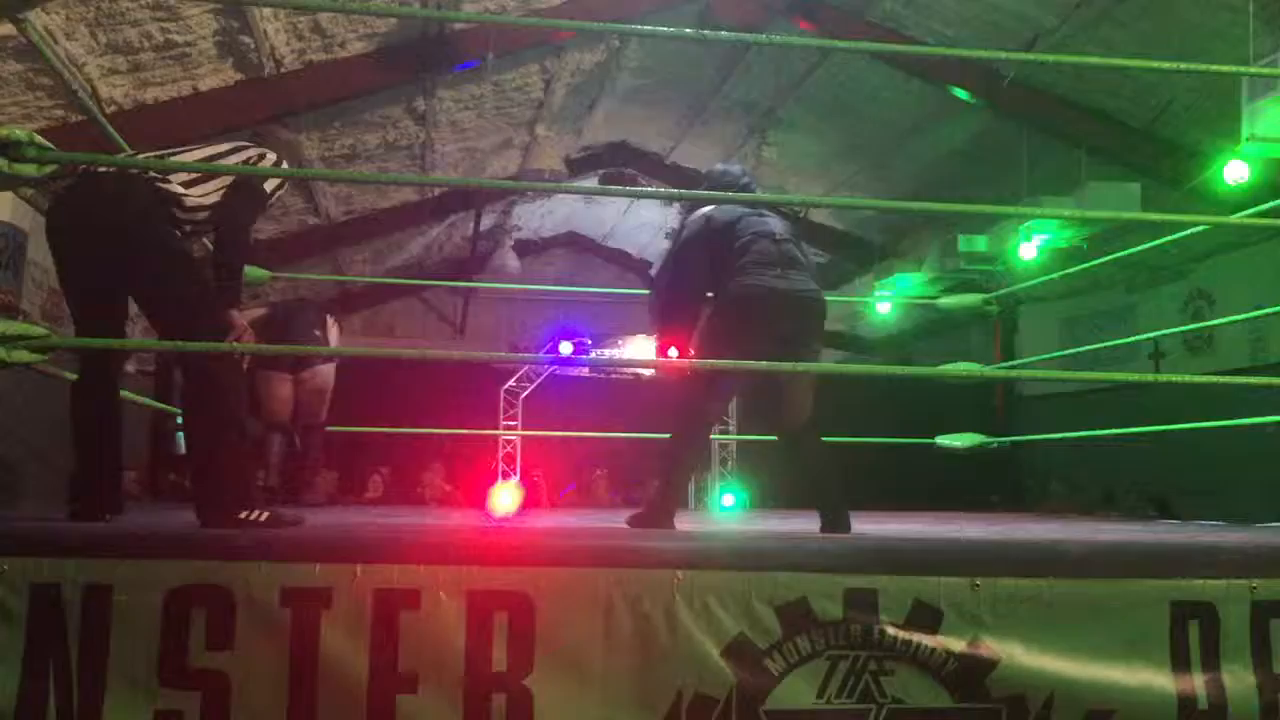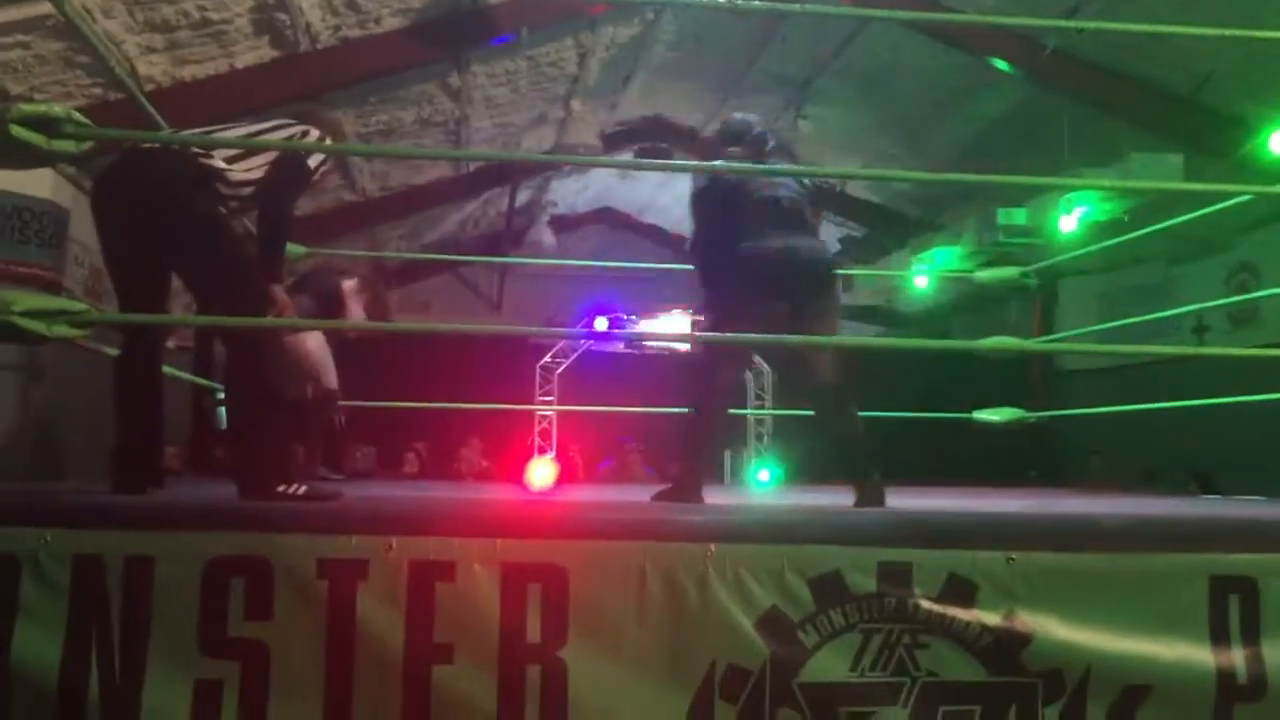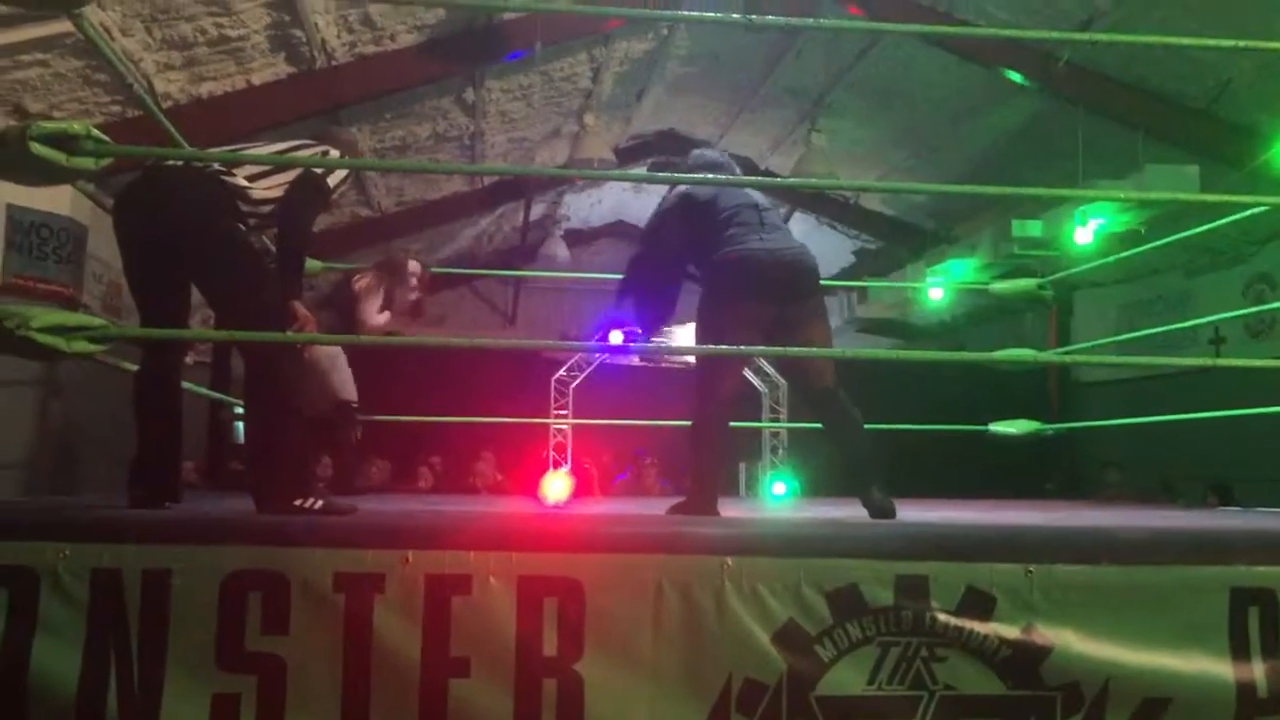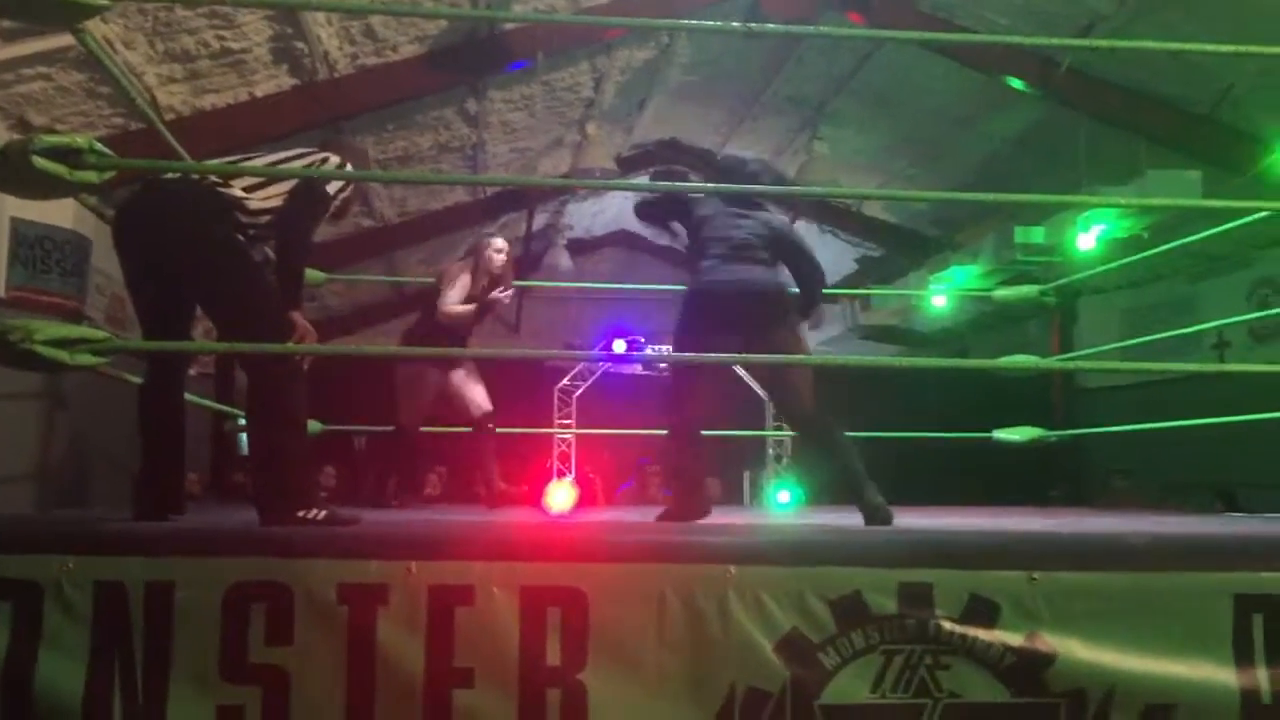
dt=0.7s
person 1, frame 1
left shoulder: (216, 155)
right shoulder: (271, 161)
right elbow: (233, 221)
right wrist: (229, 305)
left hip: (71, 203)
right hip: (138, 211)
left knee: (99, 357)
right knee: (212, 353)
left ankle: (91, 499)
right ankle: (227, 505)
person 1, frame 2
left shoulder: (258, 133)
right shoulder: (317, 139)
right elbow: (276, 196)
right wrist: (271, 281)
left hip: (118, 178)
right hip: (179, 188)
left knee: (142, 329)
right knee: (252, 330)
left ankle: (133, 473)
right ankle: (266, 479)
person 1, frame 3
left shoulder: (280, 155)
right shoulder: (336, 161)
right elbow: (296, 213)
right wrist: (291, 296)
left hip: (138, 197)
right hip: (200, 206)
left knee: (162, 347)
right knee: (271, 343)
left ankle: (151, 487)
right ankle: (285, 491)
person 1, frame 4
left shoulder: (284, 164)
right shoulder: (338, 168)
right elbow: (296, 221)
right wrist: (291, 308)
left hip: (139, 210)
right hip: (198, 219)
left knee: (166, 359)
right knee: (274, 356)
left ankle: (155, 500)
right ankle: (289, 504)
person 2, frame 1
left shoulder: (708, 217)
right shoulder: (779, 221)
left elbow: (678, 281)
left wrist: (671, 329)
left hip: (747, 310)
right hip: (805, 308)
left knee: (696, 416)
right knee: (798, 424)
left ankle: (661, 509)
right ankle: (832, 512)
person 2, frame 2
left shoulder: (717, 174)
right shoulder: (793, 175)
left elbow: (708, 244)
left wrist: (716, 294)
left hip: (756, 274)
right hip: (813, 271)
left knee: (713, 383)
right knee: (829, 385)
left ankle: (689, 484)
right ankle: (865, 482)
person 2, frame 3
left shoulder: (684, 196)
right shoulder: (756, 197)
left elbow: (651, 260)
left wrist: (650, 310)
right wrist: (700, 273)
left hip: (740, 276)
right hip: (798, 271)
left knee: (714, 395)
right knee: (824, 391)
left ankle: (702, 498)
right ankle: (873, 491)
person 2, frame 4
left shoulder: (699, 205)
right shoulder: (773, 220)
left elbow: (645, 208)
right elbow: (813, 277)
right wrist: (799, 315)
left hip: (711, 303)
right hip: (769, 302)
left knee: (686, 409)
right knee: (805, 413)
left ankle: (689, 497)
right ankle: (867, 494)
person 3, frame 1
left shoulder: (274, 311)
right shoulder: (328, 318)
left hip: (274, 355)
right hip: (314, 355)
left knee: (276, 424)
right knee: (312, 425)
left ankle: (273, 480)
right ankle: (306, 488)
person 3, frame 2
left shoulder: (330, 280)
right shoulder: (355, 286)
right wrist: (362, 315)
left knee: (298, 398)
right knee: (326, 389)
right ankle: (312, 465)
person 3, frame 3
left shoulder: (383, 288)
right shoulder: (375, 282)
left elbow: (374, 328)
right elbow: (367, 325)
left wrist: (398, 318)
right wrist: (396, 311)
left knee: (325, 411)
right knee: (347, 403)
right ankle: (346, 477)
person 3, frame 4
left shoulder: (489, 285)
right shoulder: (462, 273)
right elbow: (445, 312)
right wrist: (484, 306)
left hip: (453, 355)
left knee: (484, 415)
right knee: (409, 426)
left ankle: (493, 487)
